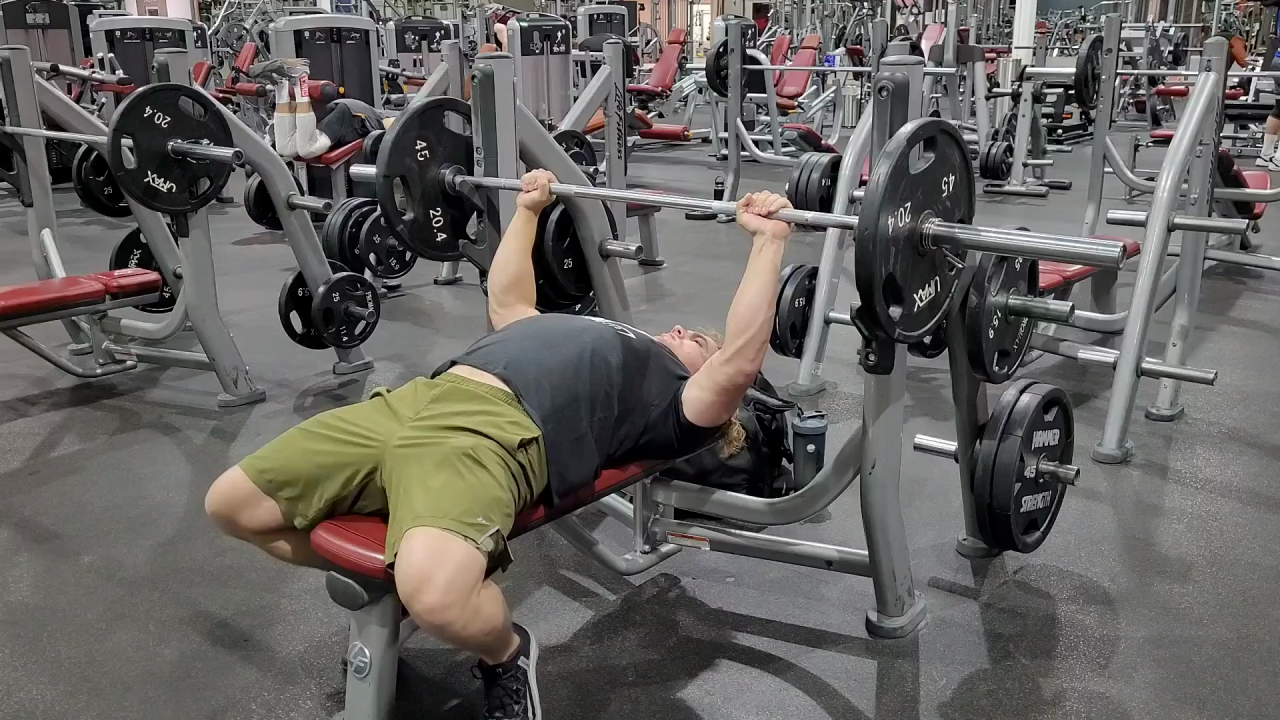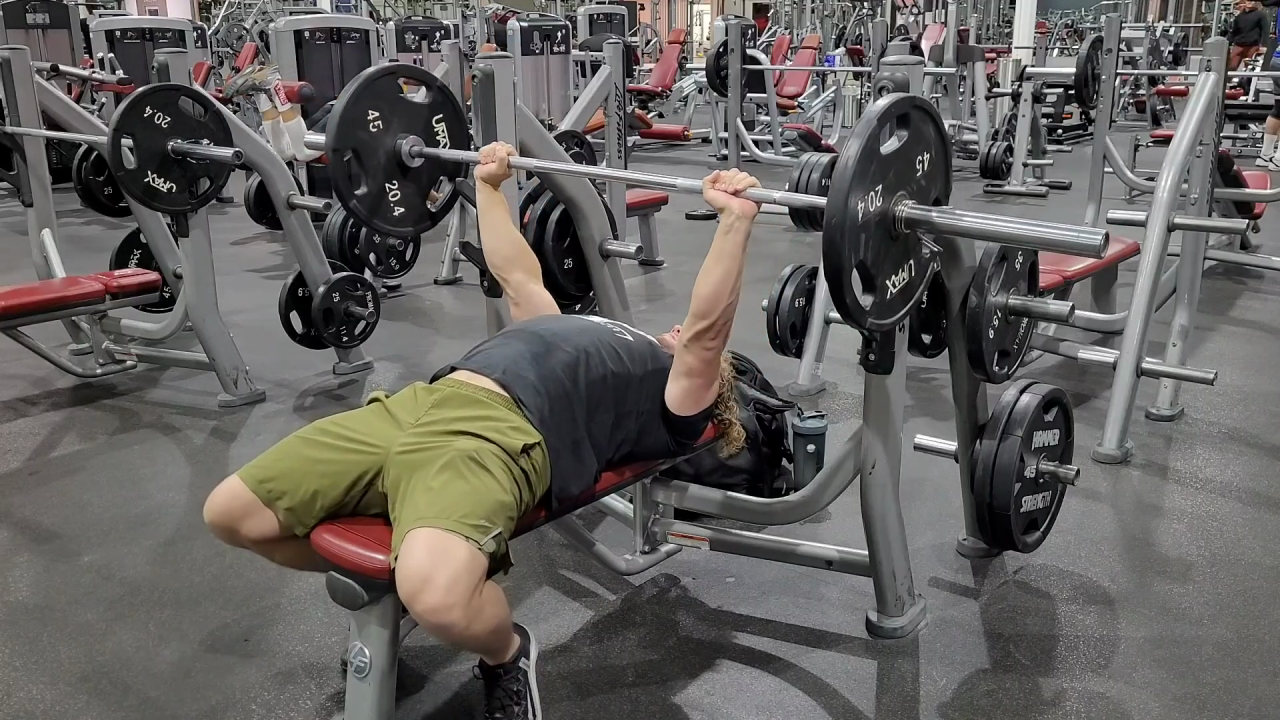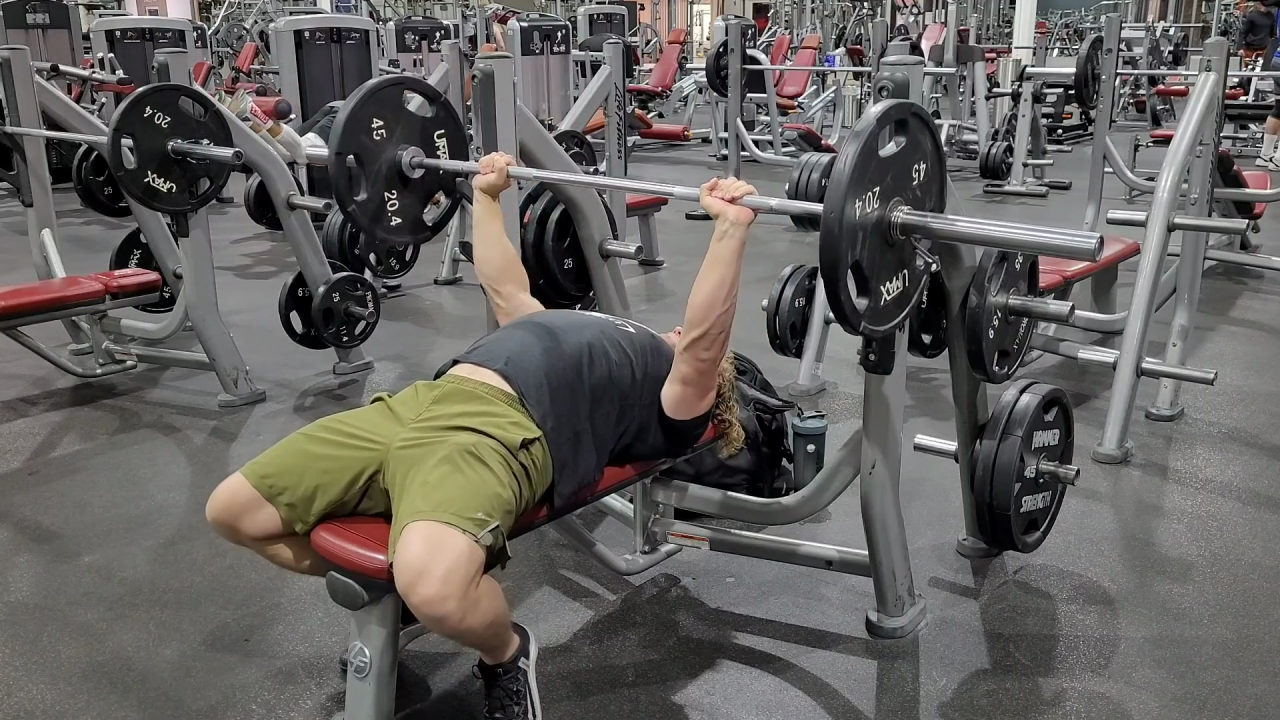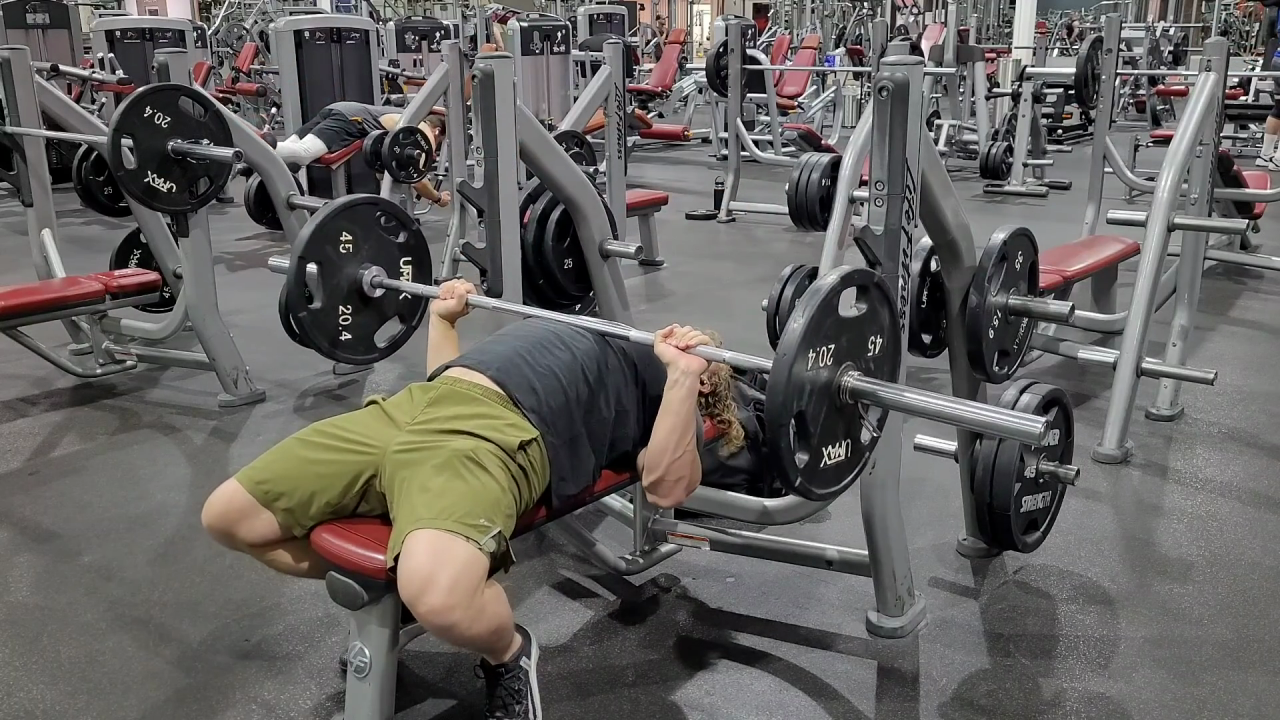
dt=1s
person 1, frame 1
left shoulder: (677, 396)
right shoulder: (595, 347)
left elbow: (740, 362)
right elbow: (506, 305)
left wrist: (769, 240)
right wrist: (527, 211)
left hip: (498, 430)
left knee: (435, 595)
right knee: (231, 504)
left ankle: (507, 655)
right ankle: (382, 576)
person 1, frame 2
left shoulder: (677, 396)
right shoulder: (589, 337)
left elbow: (707, 330)
right elbow: (518, 277)
left wrist: (735, 219)
right wrist: (488, 184)
left knee: (438, 597)
right knee: (229, 513)
left ankle: (509, 656)
person 1, frame 3
left shoulder: (676, 397)
right shoulder: (589, 344)
left elbow: (705, 345)
right elbow: (506, 293)
left wrist: (731, 227)
right wrist: (487, 195)
left knee: (434, 591)
right knee: (232, 510)
left ankle: (507, 654)
person 1, frame 4
left shoulder: (668, 389)
right shoulder: (583, 341)
left elbow: (668, 486)
left wrist: (685, 371)
right wrist: (443, 317)
left knee: (440, 596)
right knee: (229, 517)
left ankle: (509, 654)
